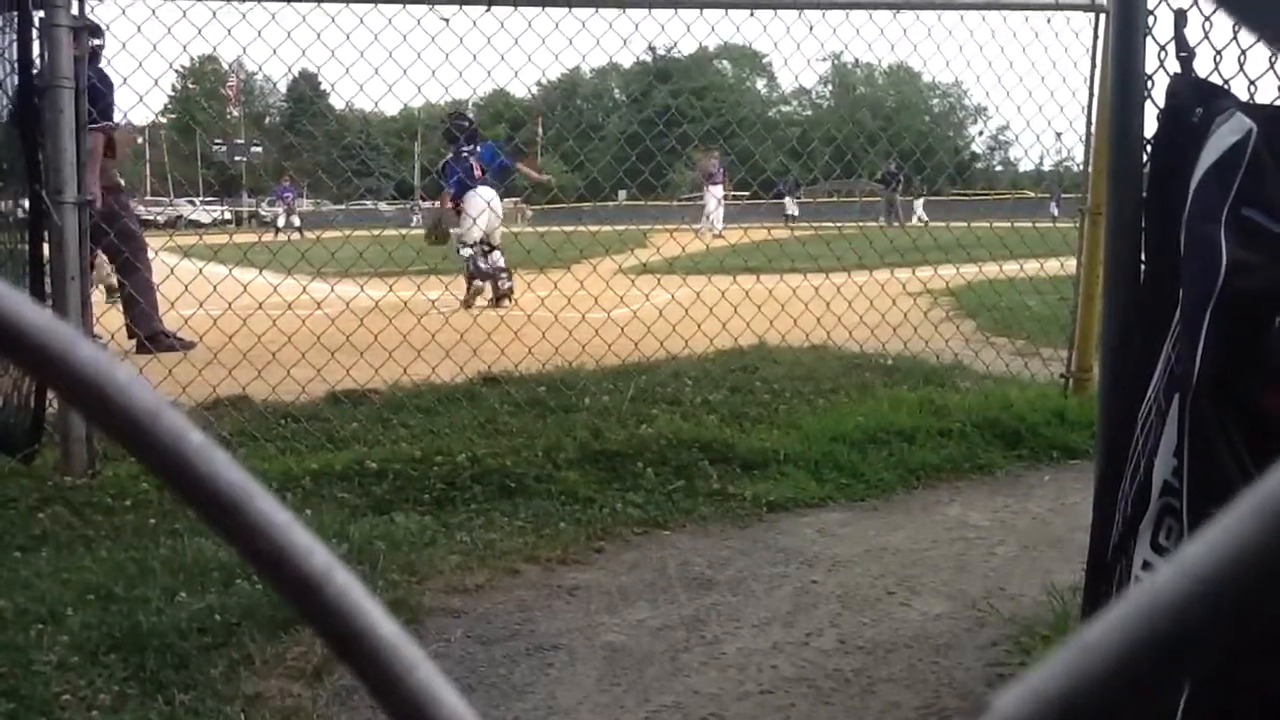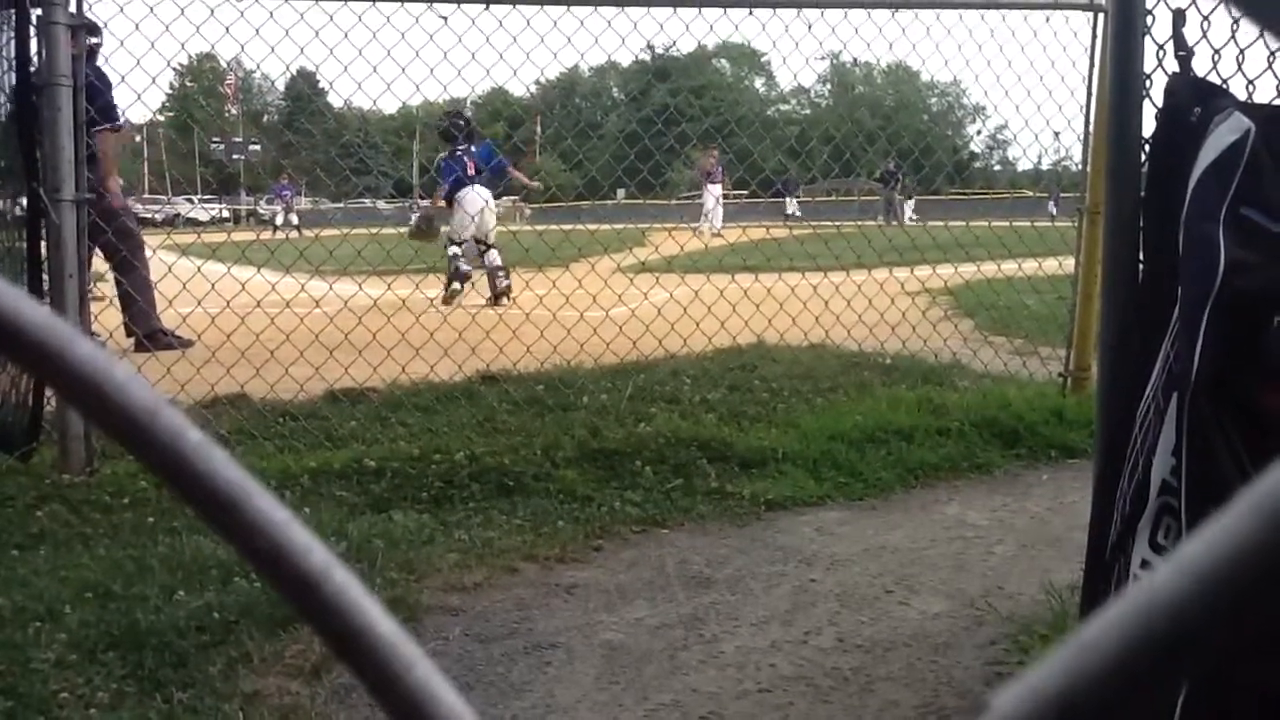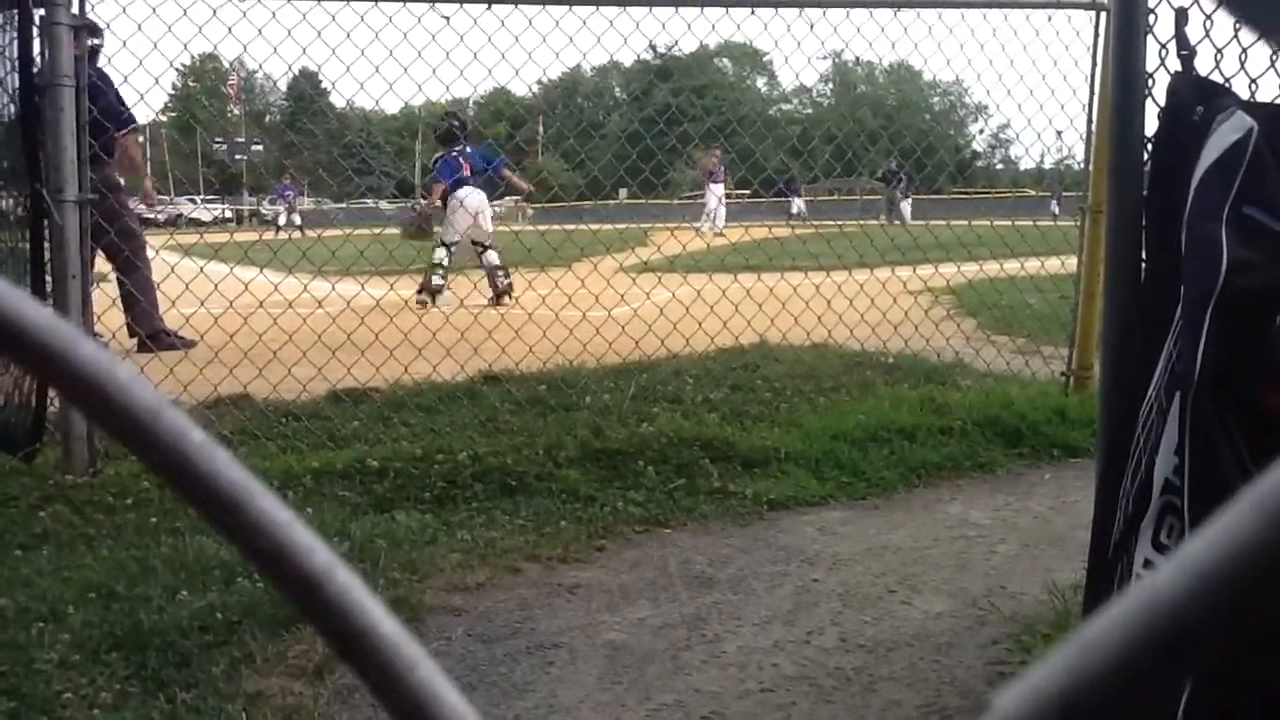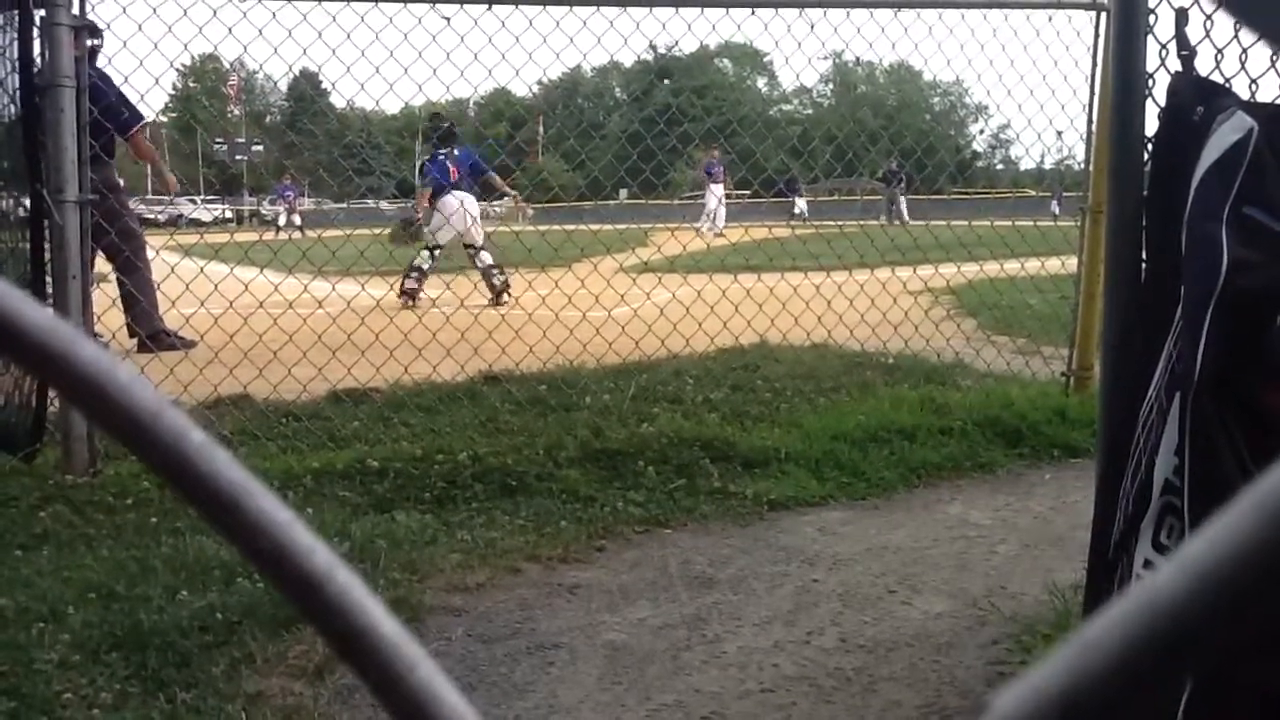
dt=0.1s
person 1, frame 1
right shoulder: (93, 78)
right elbow: (97, 129)
right wrist: (93, 179)
right hip: (90, 180)
right knee: (132, 254)
right ankle: (150, 333)
person 1, frame 2
right shoulder: (91, 77)
right elbow: (104, 129)
right wrist: (111, 179)
right hip: (92, 178)
right knee: (129, 253)
right ankle: (149, 332)
person 1, frame 3
right shoulder: (94, 78)
right elbow: (123, 131)
right wrist: (143, 178)
right hip: (96, 179)
right knee: (131, 253)
right ankle: (151, 332)
person 1, frame 4
right shoulder: (93, 79)
right elbow: (132, 129)
right wrist: (162, 170)
right hip: (96, 179)
right knee: (131, 254)
right ankle: (151, 332)
person 2, frame 1
left shoulder: (451, 161)
right shoulder: (488, 149)
left elbow: (448, 191)
right elbow: (516, 166)
left wrist: (442, 213)
right wrist: (539, 177)
left hip: (473, 200)
right hip: (493, 199)
left knee: (467, 244)
right knee: (493, 247)
left ankle: (477, 278)
right ankle: (503, 293)
person 2, frame 2
left shoulder: (447, 158)
right shoulder: (483, 148)
left elbow: (443, 186)
right elbow: (507, 168)
left wrist: (434, 207)
right wrist: (530, 184)
left hip: (465, 200)
right hip: (486, 197)
left knee: (455, 242)
right knee: (488, 246)
left ankle: (457, 281)
right ankle: (501, 292)
person 2, frame 3
left shoulder: (444, 159)
right shoulder: (477, 151)
left elbow: (440, 184)
right elbow: (502, 170)
left wrist: (430, 205)
right wrist: (522, 186)
left hip: (459, 200)
right hip: (480, 199)
left knee: (445, 245)
right knee: (486, 246)
left ankle: (429, 290)
right ankle: (502, 290)
person 2, frame 4
left shoulder: (431, 161)
right shoulder: (467, 154)
left elbow: (426, 186)
right elbow: (488, 174)
left wrist: (419, 210)
right wrist: (508, 191)
left hip: (445, 205)
right hip: (468, 203)
left knee: (430, 250)
right knee: (478, 248)
left ankle: (409, 293)
right ankle: (501, 290)
